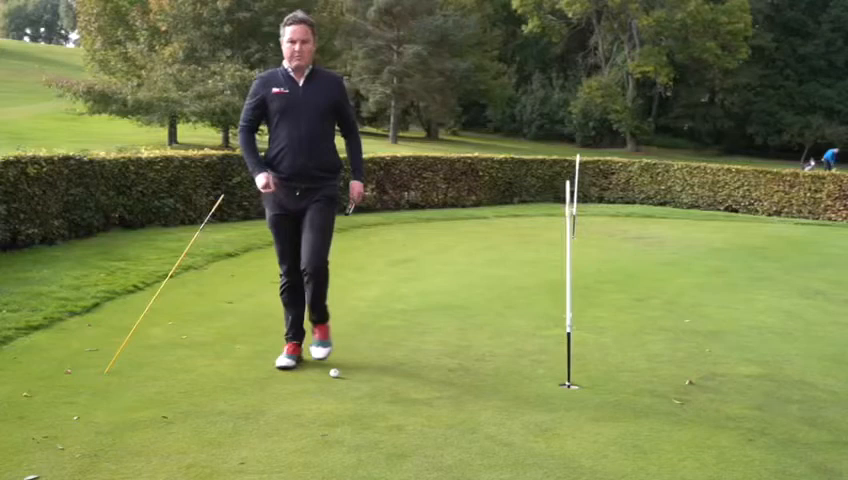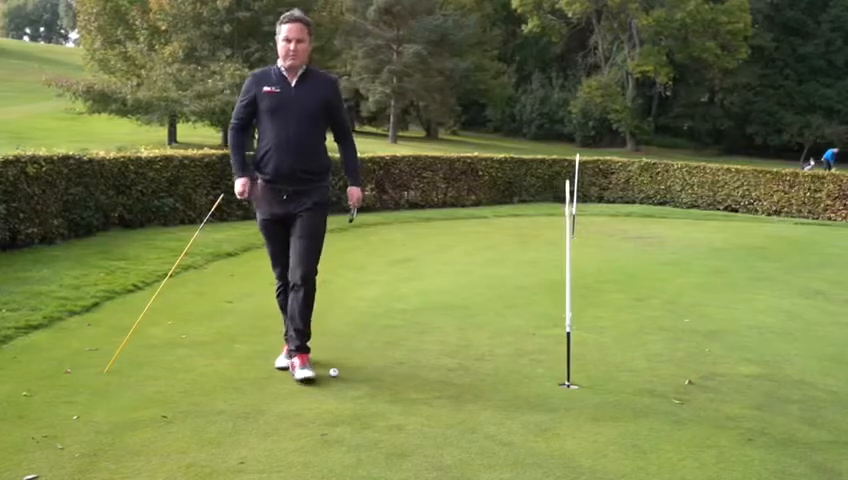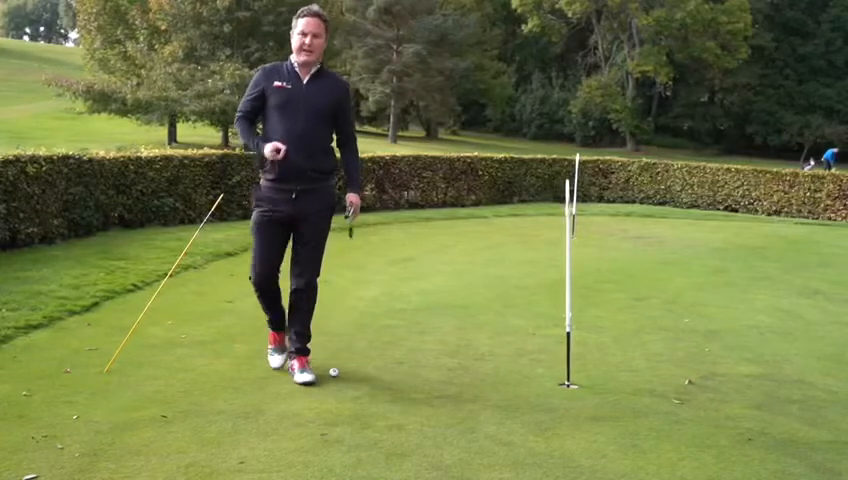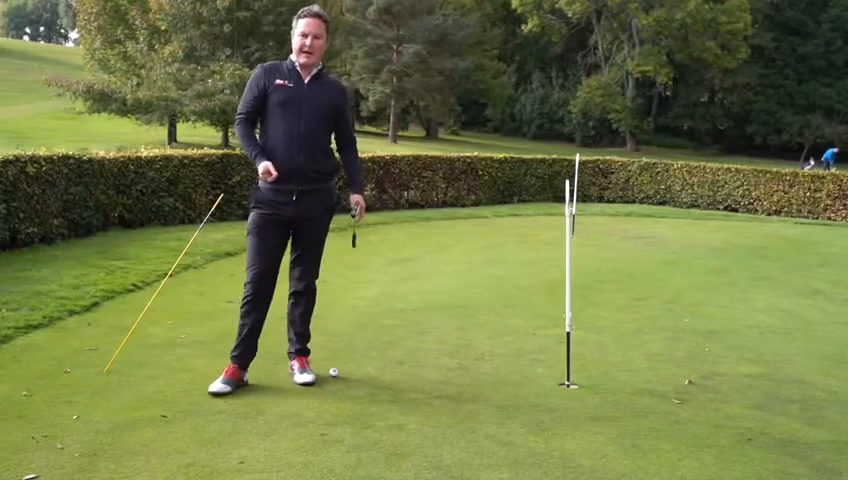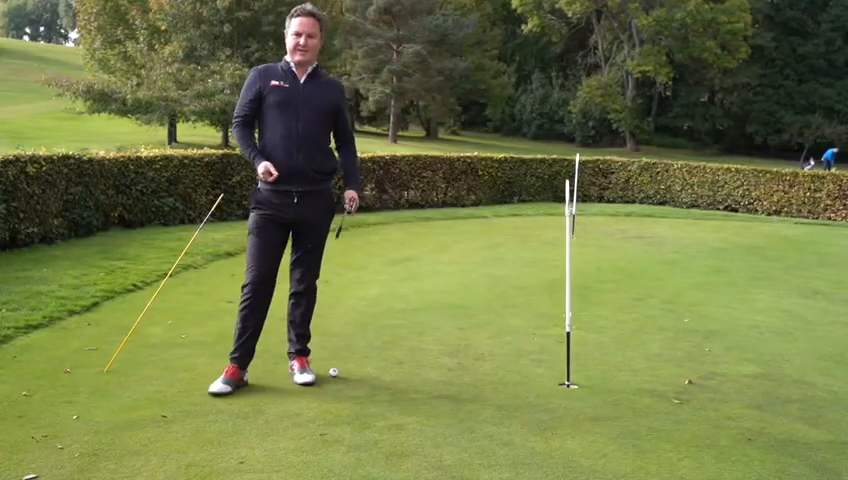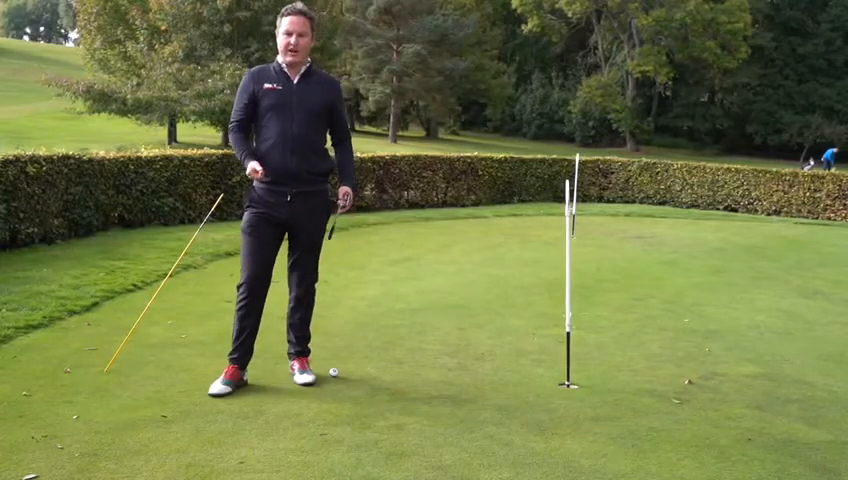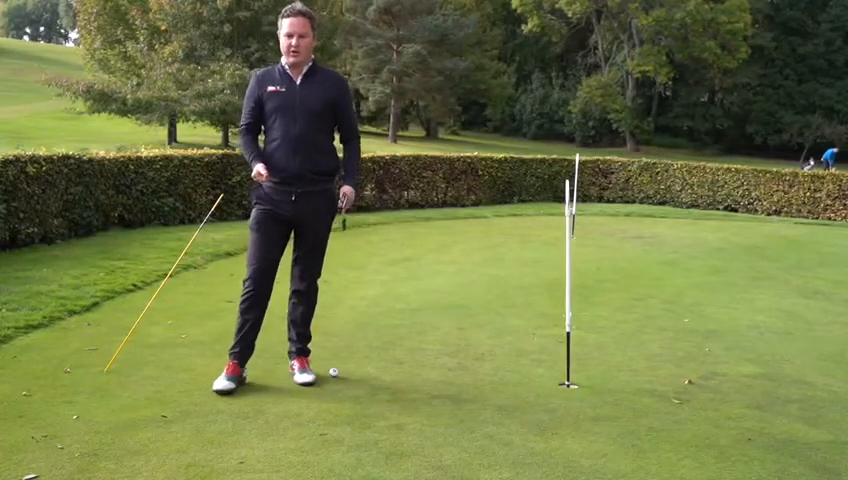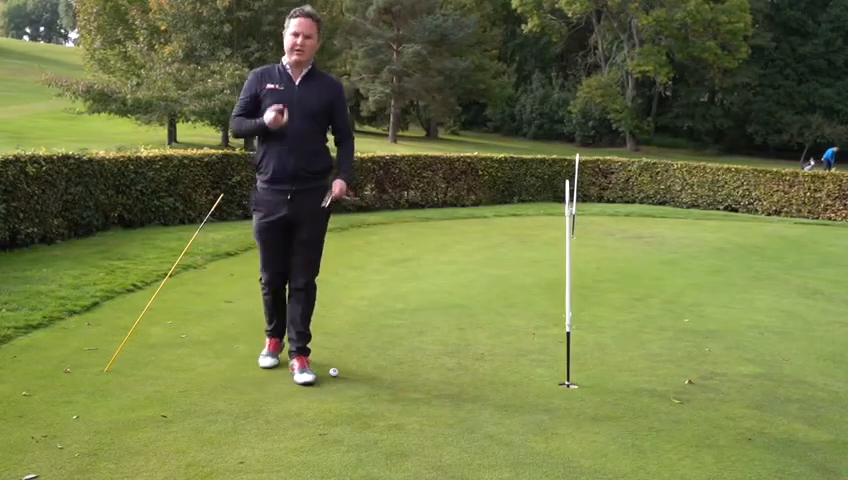
dt=0.5s
person 1, frame 1
left shoulder: (332, 83)
right shoulder: (266, 83)
left elbow: (350, 132)
right elbow: (245, 130)
left wrist: (357, 176)
right wrist: (257, 170)
left hip: (321, 190)
right hip: (280, 192)
left knee: (314, 262)
right knee: (288, 271)
left ankle: (320, 324)
right ankle: (293, 341)
person 1, frame 2
left shoulder: (326, 85)
right shoulder: (257, 81)
left elbow: (343, 136)
right elbow: (237, 129)
left wrist: (354, 180)
right wrist: (241, 173)
left hip: (311, 194)
right hip: (269, 193)
left knee: (302, 275)
right knee: (282, 276)
left ankle: (299, 352)
right ankle: (290, 342)
person 1, frame 3
left shoulder: (337, 87)
right shoulder: (267, 76)
left elbow: (347, 142)
right elbow: (243, 119)
left wrist: (353, 188)
right wrist: (262, 147)
left hip: (316, 195)
right hip: (272, 192)
left knee: (305, 279)
right knee: (261, 272)
left ankle: (298, 354)
right ankle: (278, 330)
person 1, frame 4
left shoulder: (335, 90)
right shoulder: (266, 75)
left elbow: (347, 144)
right elbow: (243, 121)
left wrist: (356, 188)
right wrist: (259, 159)
left hip: (316, 198)
right hip: (271, 196)
left knee: (304, 282)
right knee: (258, 280)
left ankle: (298, 356)
right ankle: (238, 365)
person 1, frame 5
left shoulder: (332, 88)
right shoulder: (262, 77)
left elbow: (345, 142)
right elbow: (240, 124)
left wrist: (352, 185)
right wrist: (257, 160)
left hip: (316, 199)
right hip: (271, 197)
left knee: (305, 281)
right knee: (257, 281)
left ankle: (299, 356)
right ankle: (238, 365)
person 1, frame 6
left shoulder: (328, 86)
right shoulder: (256, 79)
left elbow: (341, 139)
right elbow: (237, 128)
left wrist: (347, 181)
right wrist: (248, 160)
left hip: (311, 199)
right hip: (265, 197)
left knee: (303, 283)
right knee: (252, 282)
left ankle: (299, 356)
right ankle: (237, 365)
person 1, frame 7
left shoulder: (334, 84)
right shoulder: (262, 80)
left elbow: (350, 138)
right elbow: (247, 130)
left wrist: (349, 181)
right wrist: (256, 162)
left hip: (317, 197)
right hip: (272, 194)
left knee: (305, 281)
right knee: (257, 277)
left ankle: (299, 356)
right ankle: (237, 363)
person 1, frame 8
left shoulder: (330, 87)
right shoulder: (260, 78)
left elbow: (344, 137)
right elbow: (236, 123)
left wrist: (343, 176)
right wrist: (264, 123)
left hip: (313, 195)
right hip: (269, 194)
left knee: (303, 279)
right knee: (271, 277)
left ankle: (299, 353)
right ankle: (274, 336)
